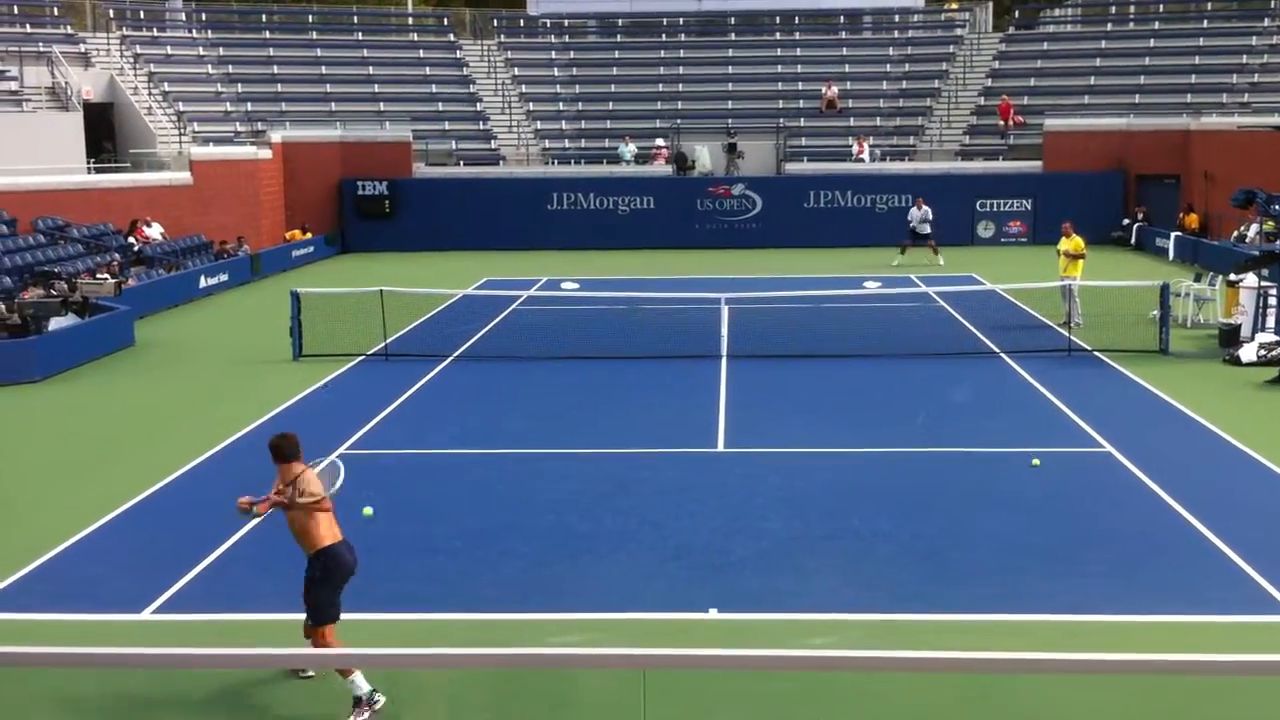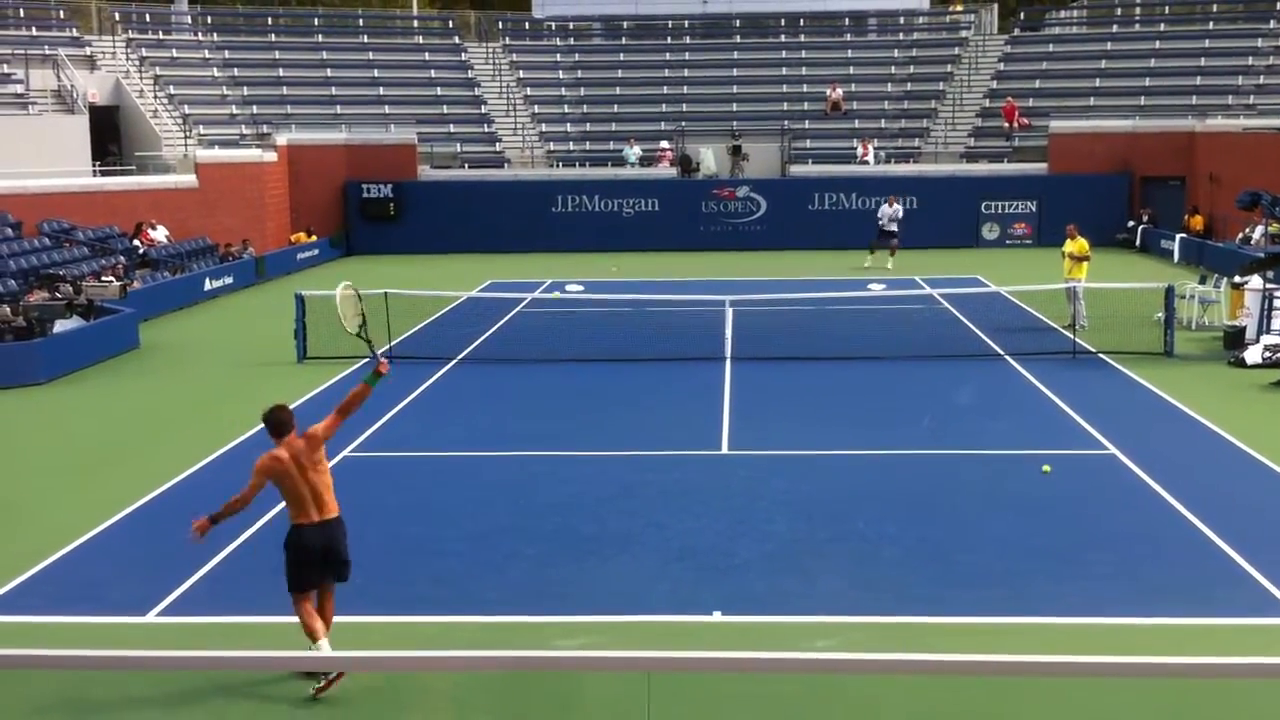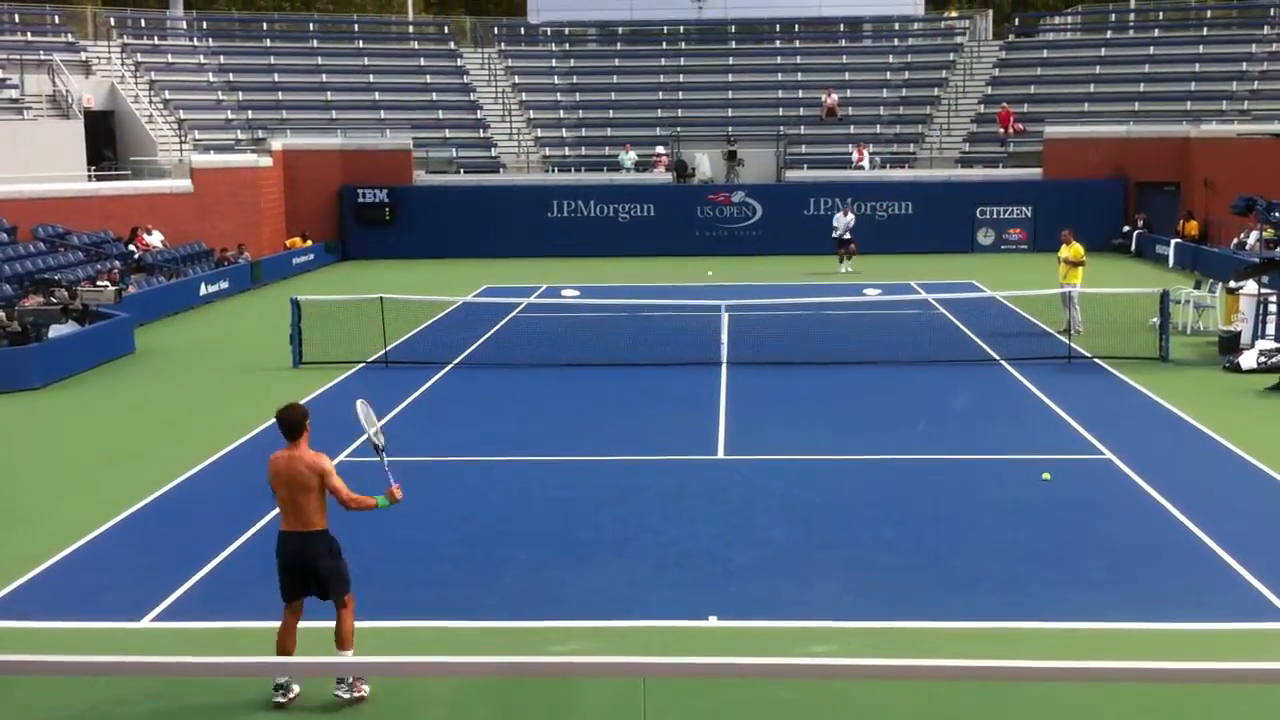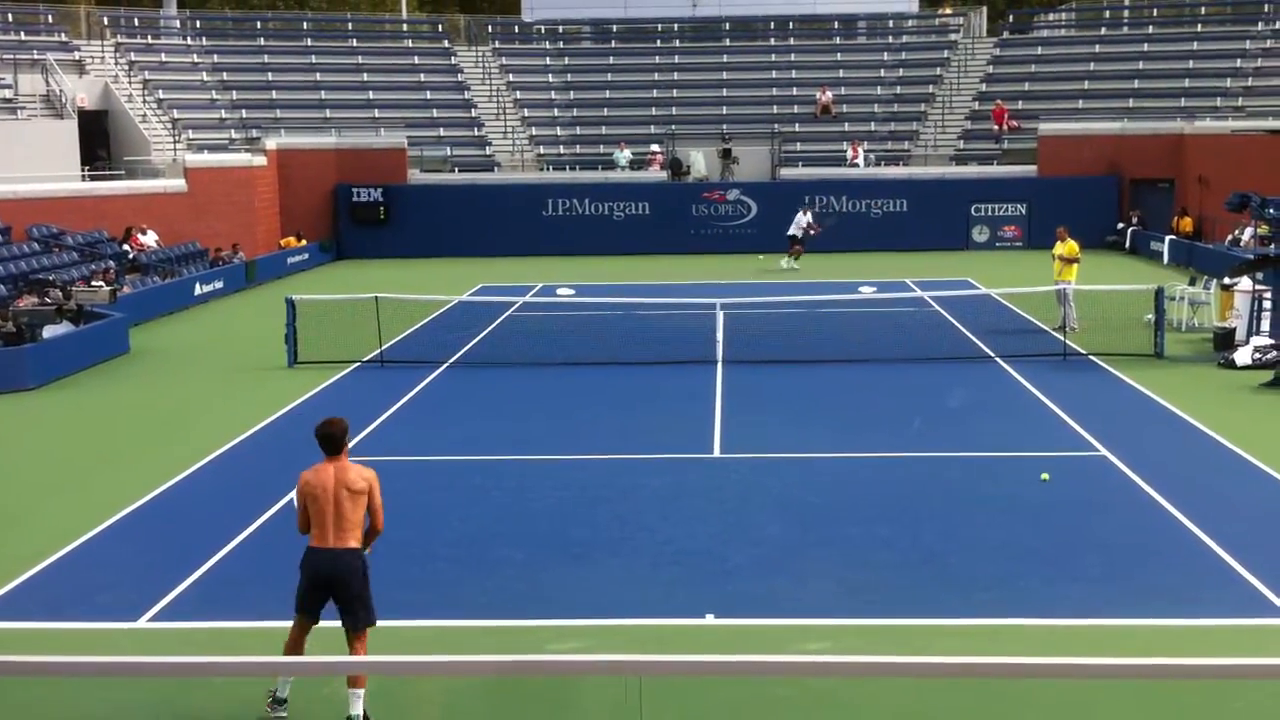
dt=0.4s
person 1, frame 1
left shoulder: (300, 475)
right shoulder: (287, 483)
left elbow: (325, 505)
right elbow: (267, 503)
left wrist: (289, 502)
right wrist: (250, 505)
left hip: (328, 558)
right hip: (338, 553)
left knee: (323, 636)
right knee: (314, 603)
left ankle: (366, 696)
person 1, frame 2
left shoulder: (268, 462)
right shoulder: (312, 440)
left elbow: (242, 500)
right elbow: (344, 410)
left wrist: (211, 520)
right wrist: (374, 377)
left hip: (304, 535)
right hip: (334, 528)
left knee: (304, 603)
right knee: (325, 596)
right ankle: (319, 656)
person 1, frame 3
left shoulder: (274, 462)
right shoulder: (316, 462)
right elbow: (349, 501)
right wrist: (385, 500)
left hip: (287, 543)
right hip: (317, 542)
left knee: (291, 613)
right knee: (345, 604)
left ankle: (281, 685)
right ankle: (346, 681)
person 1, frame 4
left shoulder: (307, 479)
right shoulder: (366, 476)
left elbow: (303, 527)
right elbow: (377, 526)
left hip: (315, 559)
right hip: (349, 562)
left knee: (300, 628)
right knee: (357, 641)
